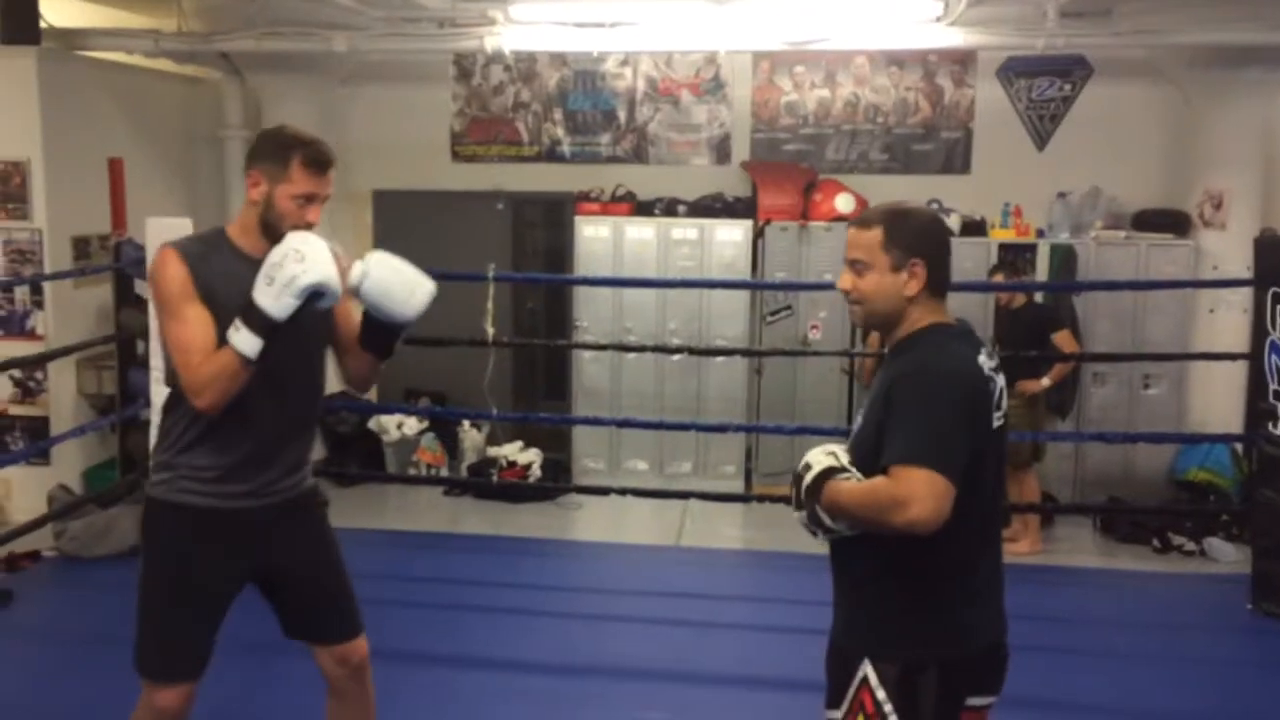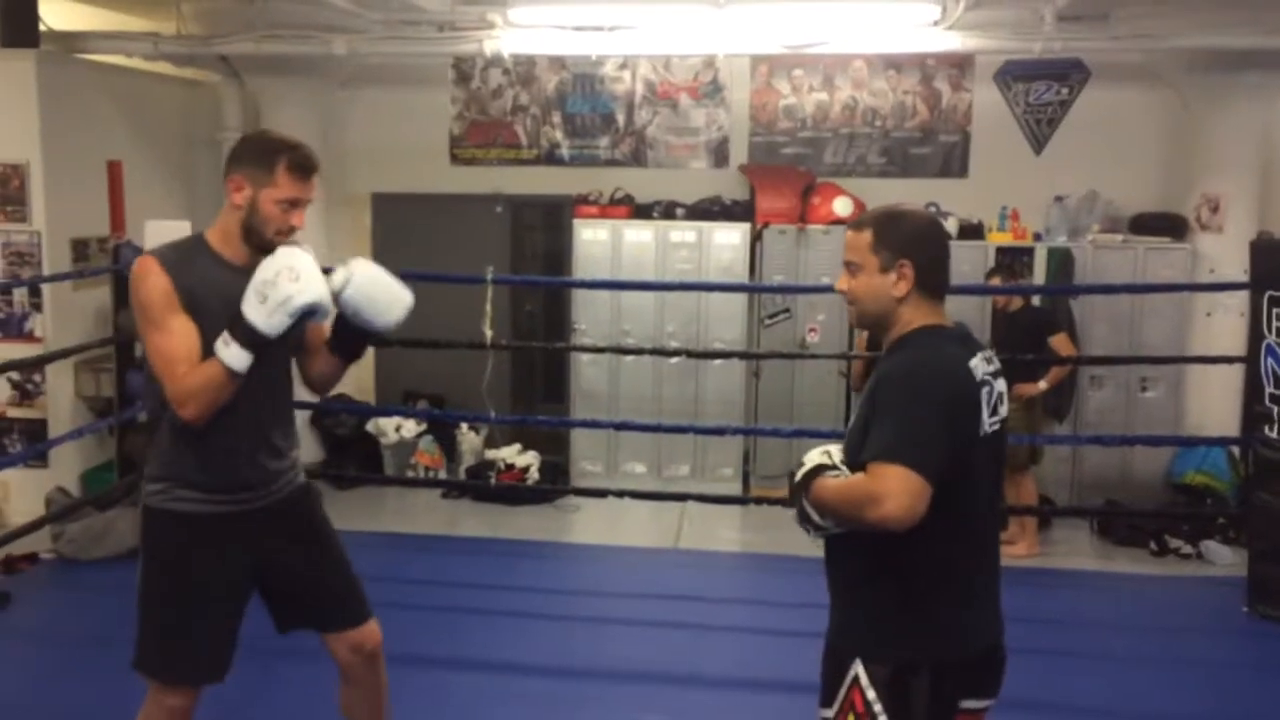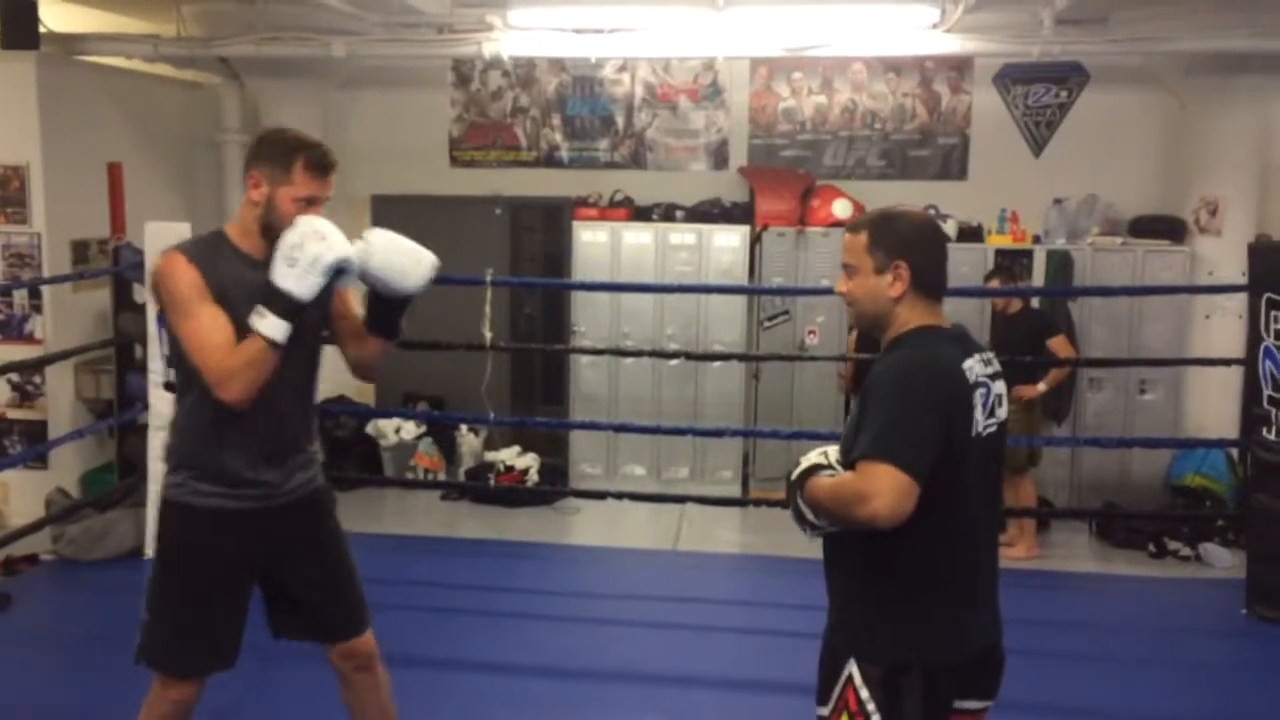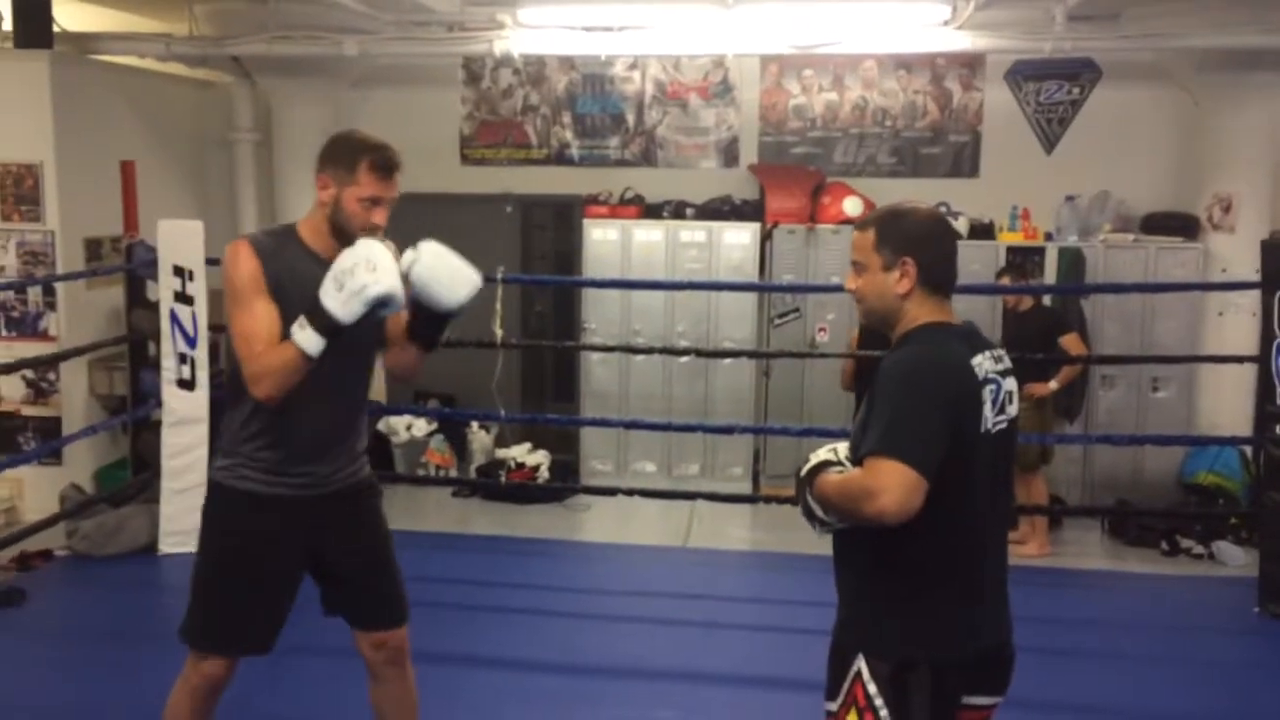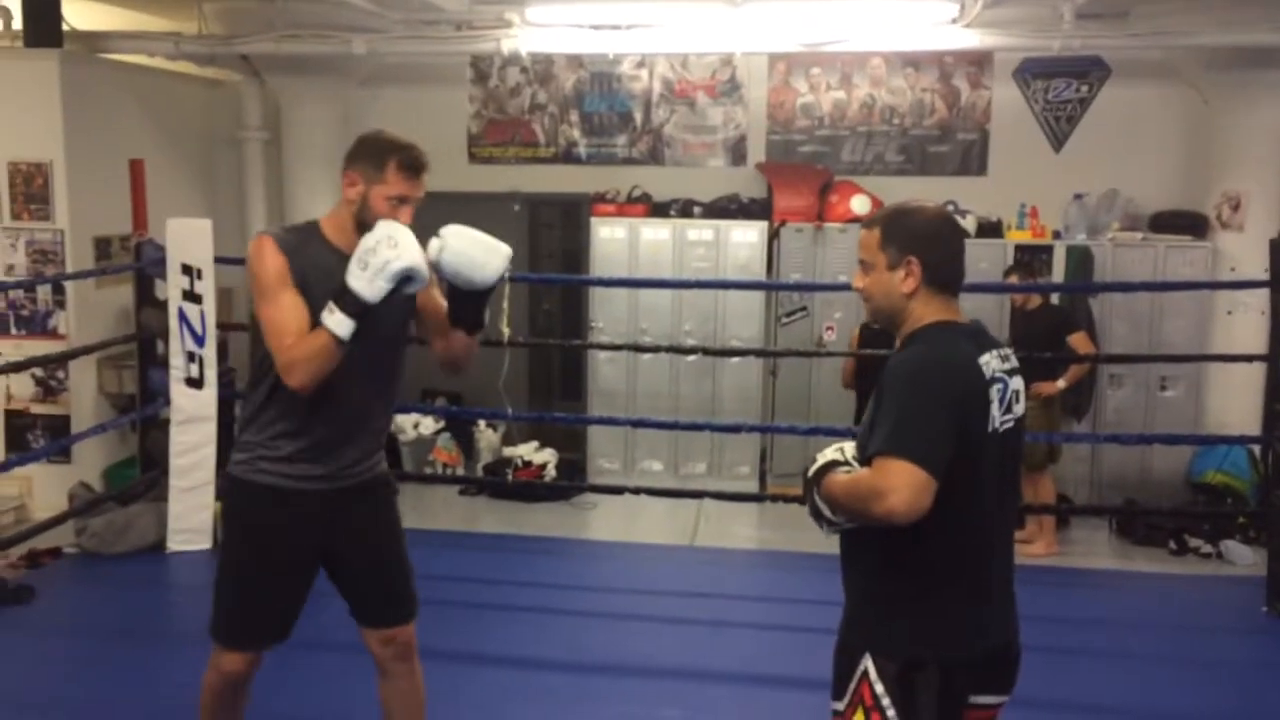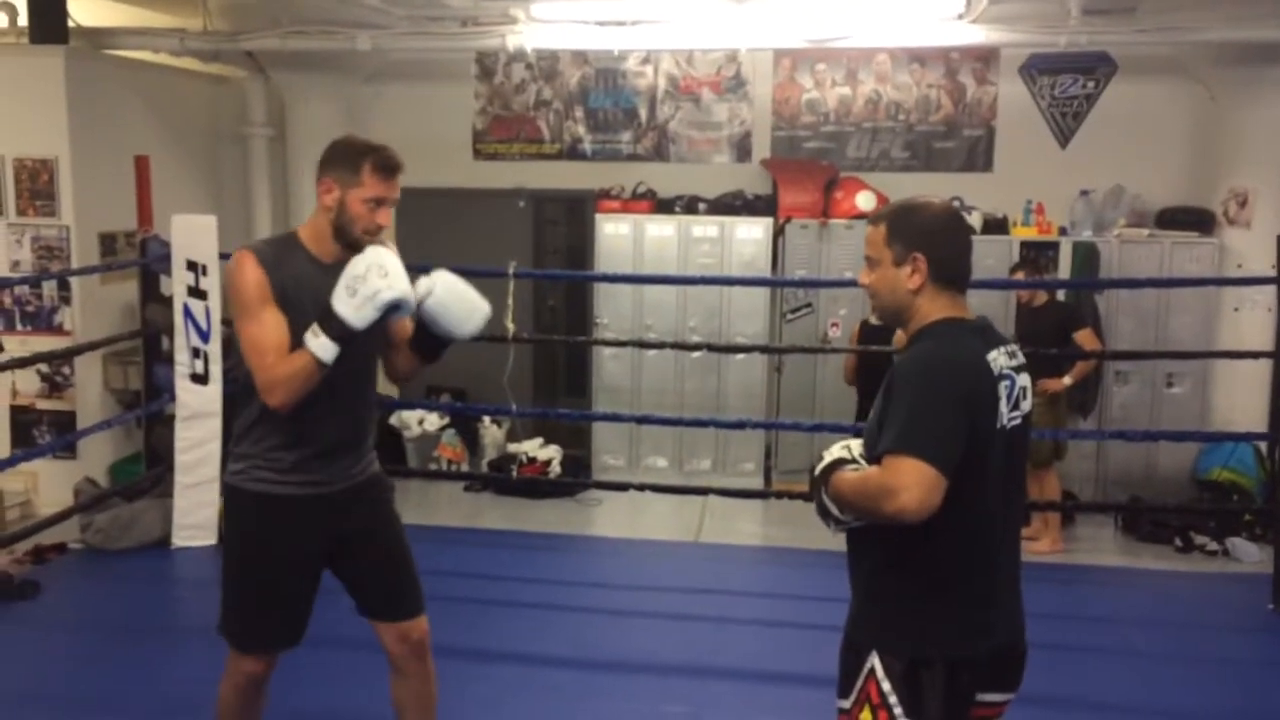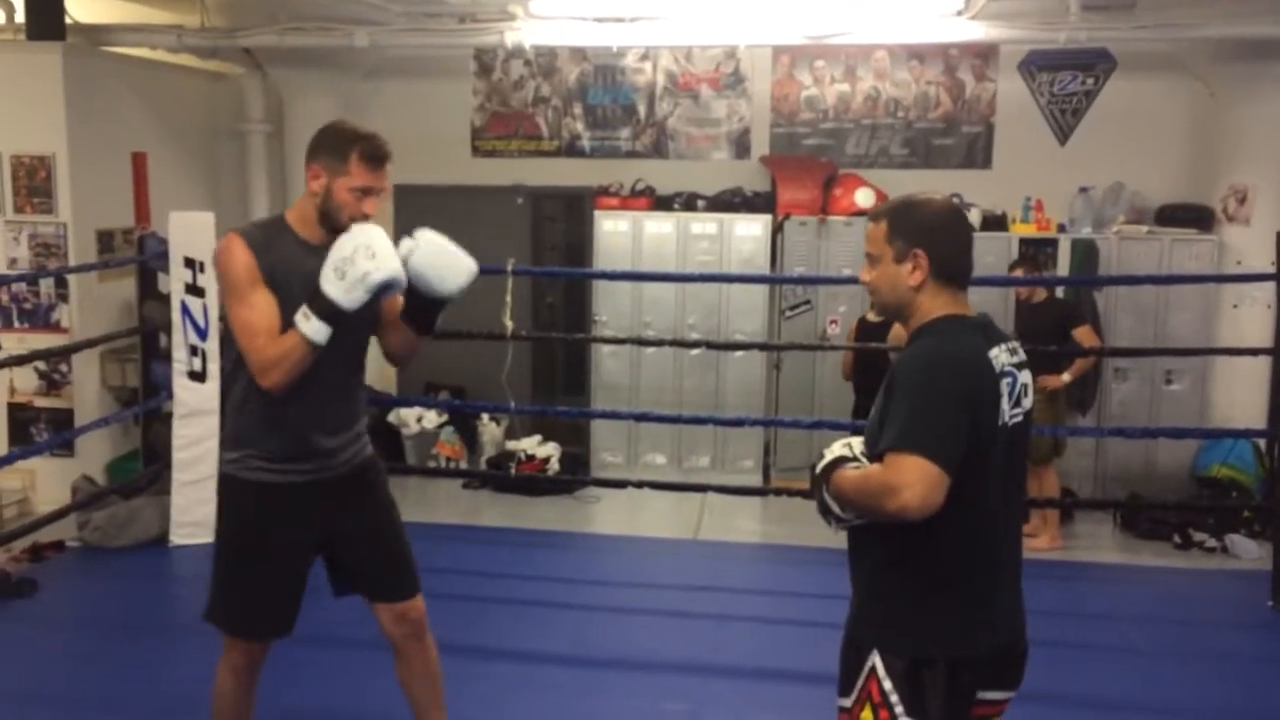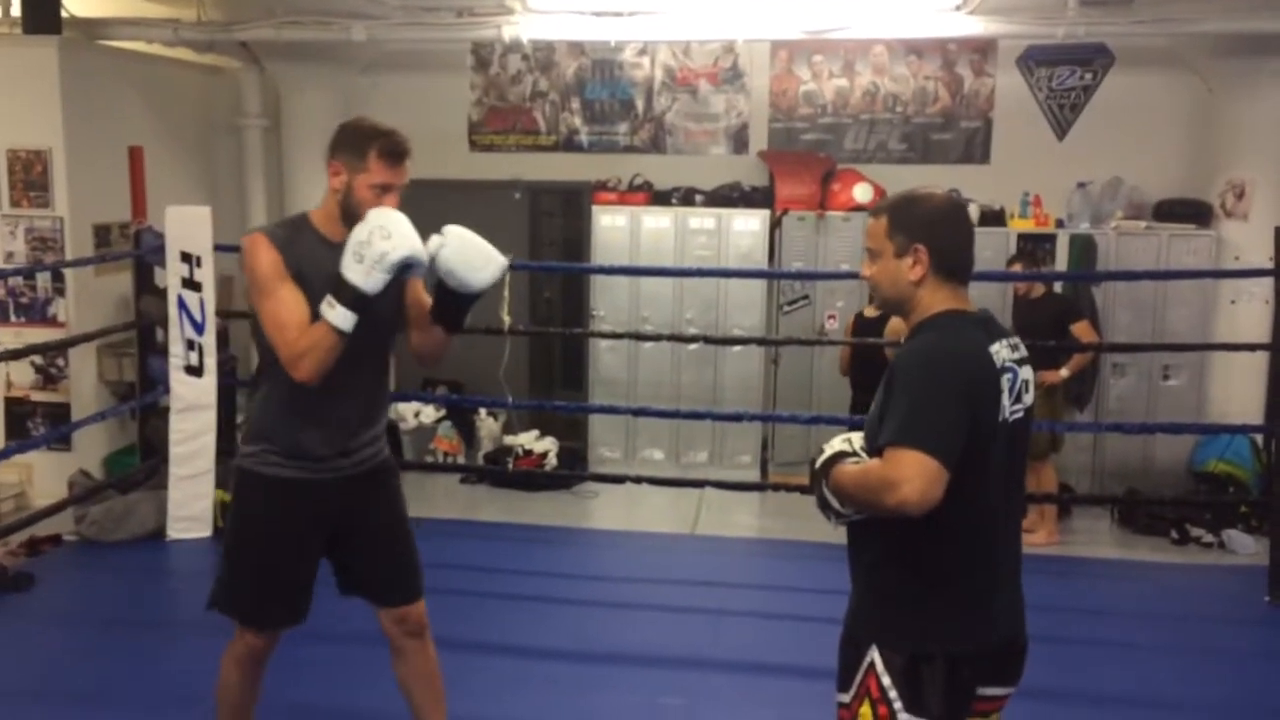
dt=0.2s
person 1, frame 1
left shoulder: (324, 266)
right shoulder: (181, 264)
left elbow: (360, 378)
right elbow: (205, 392)
left wrist: (386, 324)
right wrist: (263, 313)
left hip: (286, 498)
right hip: (194, 506)
left knee: (349, 659)
person 1, frame 2
left shoulder: (290, 270)
right shoulder: (160, 273)
left elbow: (318, 378)
right elbow: (189, 402)
left wrist: (355, 334)
right wrist: (252, 327)
left hip: (282, 498)
right hip: (191, 515)
left knee: (362, 646)
person 1, frame 3
left shoulder: (314, 260)
right shoulder: (185, 268)
left elbow: (365, 365)
right elbow: (232, 385)
left wrist: (387, 304)
right wrist: (284, 297)
left hip: (296, 495)
right hip: (208, 506)
left knee: (358, 652)
person 1, frame 4
left shoulder: (376, 264)
right shoulder: (253, 257)
left elbow: (401, 369)
right elbow: (264, 382)
left wrist: (429, 316)
right wrist: (328, 313)
left hip: (343, 486)
right hip: (254, 491)
left knee: (389, 645)
right knee: (210, 665)
person 1, frame 5
left shoulder: (409, 260)
right shoulder: (276, 252)
left elbow: (455, 356)
right elbow: (298, 372)
left wrist: (472, 294)
right wrist: (356, 295)
left hip: (358, 482)
right hip: (271, 484)
left knee: (396, 642)
right knee: (235, 659)
person 1, frame 6
left shoulder: (380, 269)
right shoulder: (257, 267)
left elbow: (401, 369)
right elbow: (278, 389)
left wrist: (436, 329)
right wrist: (341, 320)
left hip: (354, 483)
right hip: (269, 494)
left knee: (410, 639)
right knee: (252, 661)
person 1, frame 7
left shoulder: (365, 250)
right shoulder: (245, 251)
left elbow: (397, 350)
right elbow: (270, 371)
left wrist: (423, 299)
right wrist: (331, 300)
left hip: (349, 467)
right hip: (264, 479)
left knee: (408, 618)
right knee: (246, 646)
person 1, frame 8
left shoulder: (390, 244)
right shoulder: (270, 248)
left elbow: (426, 349)
right elbow: (303, 364)
left wrist: (456, 294)
right wrist: (354, 286)
left hip: (364, 467)
right hip: (279, 474)
left knee: (409, 622)
right knee: (254, 638)
person 2, frame 1
left shoulder: (928, 373)
right shoulder: (954, 351)
left elbow: (916, 504)
left wrist: (824, 490)
right wrist: (852, 474)
left hip: (907, 645)
person 2, frame 2
left shoulder: (915, 374)
right shoulder: (964, 355)
left elbow: (892, 502)
left wrist: (815, 486)
right wrist: (846, 475)
left hip: (900, 646)
person 2, frame 3
left shoulder: (908, 374)
right shoulder: (970, 358)
left elbow: (880, 500)
left wrist: (810, 486)
right wrist: (843, 476)
left hip: (896, 646)
person 2, frame 4
left shoulder: (915, 370)
right shoulder: (983, 356)
left elbow: (888, 497)
left wrist: (819, 482)
right wrist: (852, 474)
left hip: (904, 643)
person 2, frame 5
left shoulder: (923, 368)
right shoulder: (990, 354)
left elbow: (897, 497)
left wrist: (828, 482)
right wrist: (861, 471)
left hip: (911, 642)
person 2, frame 6
left shoulder: (931, 365)
right shoulder: (995, 350)
left elbow: (908, 495)
left wrist: (836, 481)
right wrist: (870, 467)
left hip: (917, 640)
person 2, frame 7
left shoulder: (932, 362)
right shoulder: (996, 347)
left elbow: (909, 493)
left wrist: (838, 480)
right wrist: (872, 466)
left hip: (918, 638)
person 2, frame 8
left shoulder: (933, 357)
right shoulder: (998, 343)
left elbow: (909, 487)
left wrist: (837, 474)
right wrist: (870, 460)
left hip: (917, 633)
person 3, frame 1
left shoulder: (1041, 313)
right shoulder: (1002, 314)
left elbow: (1072, 352)
left wrist: (1044, 381)
left hip: (1025, 398)
left knee: (1025, 466)
right knee: (1009, 464)
left ankle: (1033, 536)
right ankle: (1017, 524)
person 3, frame 2
left shoulder: (1037, 316)
right shoulder: (999, 317)
left elbow: (1069, 354)
left wrist: (1041, 385)
left hip: (1022, 401)
left knee: (1022, 469)
right knee: (1006, 467)
left ankle: (1030, 539)
right ankle: (1014, 527)
person 3, frame 3
left shoulder: (1036, 319)
right shoulder: (998, 319)
left elbow: (1068, 357)
left wrist: (1040, 387)
left hip: (1021, 403)
left knee: (1021, 471)
right knee: (1005, 469)
left ankle: (1029, 541)
right ankle: (1013, 530)
person 3, frame 4
left shoulder: (1048, 316)
right shoulder: (1009, 317)
left elbow: (1080, 354)
left wrist: (1052, 385)
left hip: (1033, 401)
left knee: (1033, 469)
right knee: (1017, 466)
left ankle: (1041, 539)
right ankle: (1024, 527)
person 3, frame 5
left shoulder: (1056, 315)
right shoulder: (1017, 315)
left elbow: (1088, 353)
left wrist: (1060, 383)
left hip: (1041, 400)
left knee: (1040, 468)
right knee: (1024, 466)
left ankle: (1049, 538)
right ankle: (1032, 527)
person 3, frame 6
left shoulder: (1062, 311)
right shoulder: (1023, 311)
left elbow: (1094, 350)
left wrist: (1066, 380)
left hip: (1047, 397)
left knee: (1045, 465)
right knee: (1029, 463)
left ankle: (1054, 536)
right ankle: (1037, 524)
person 3, frame 7
left shoulder: (1061, 308)
right shoulder: (1022, 308)
left elbow: (1093, 347)
left wrist: (1065, 377)
left hip: (1046, 393)
left knee: (1044, 461)
right knee: (1028, 460)
left ankle: (1052, 532)
right ankle: (1036, 520)
person 3, frame 8
left shoulder: (1060, 304)
right shoulder: (1020, 303)
left elbow: (1091, 342)
left wrist: (1063, 372)
left hip: (1044, 389)
left knee: (1041, 457)
right knee: (1025, 455)
left ankle: (1050, 528)
right ankle: (1034, 515)
